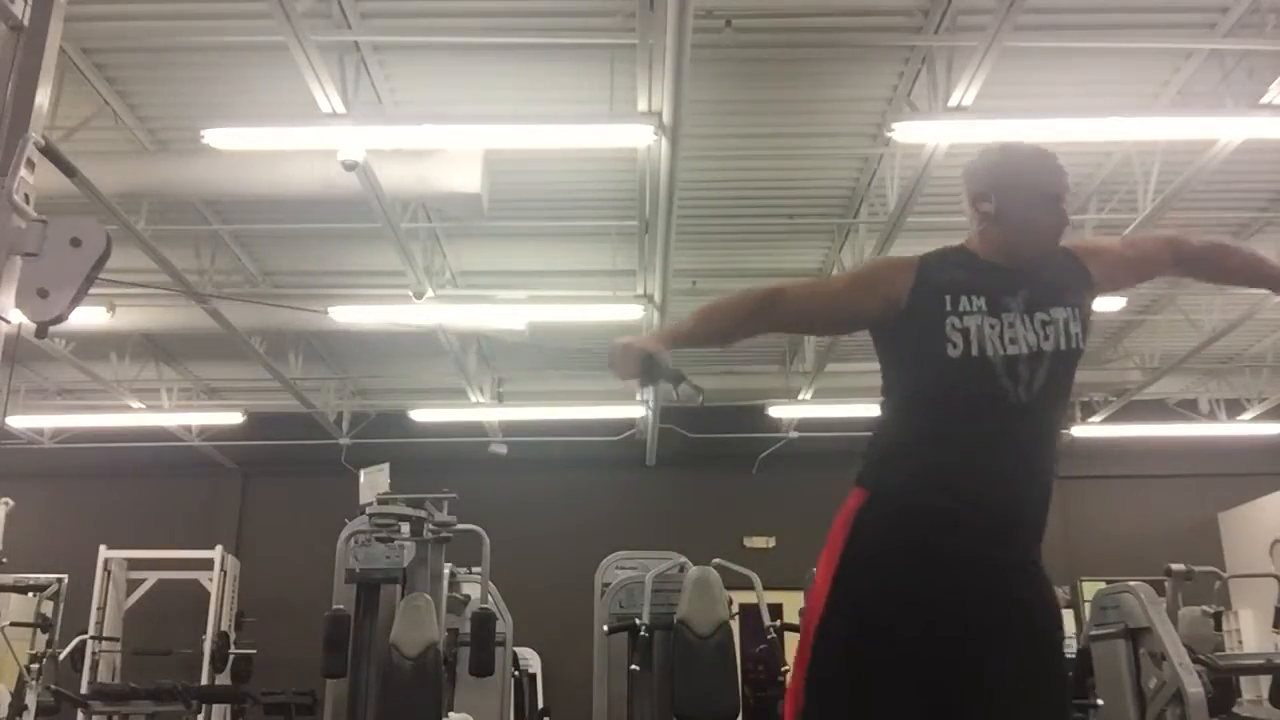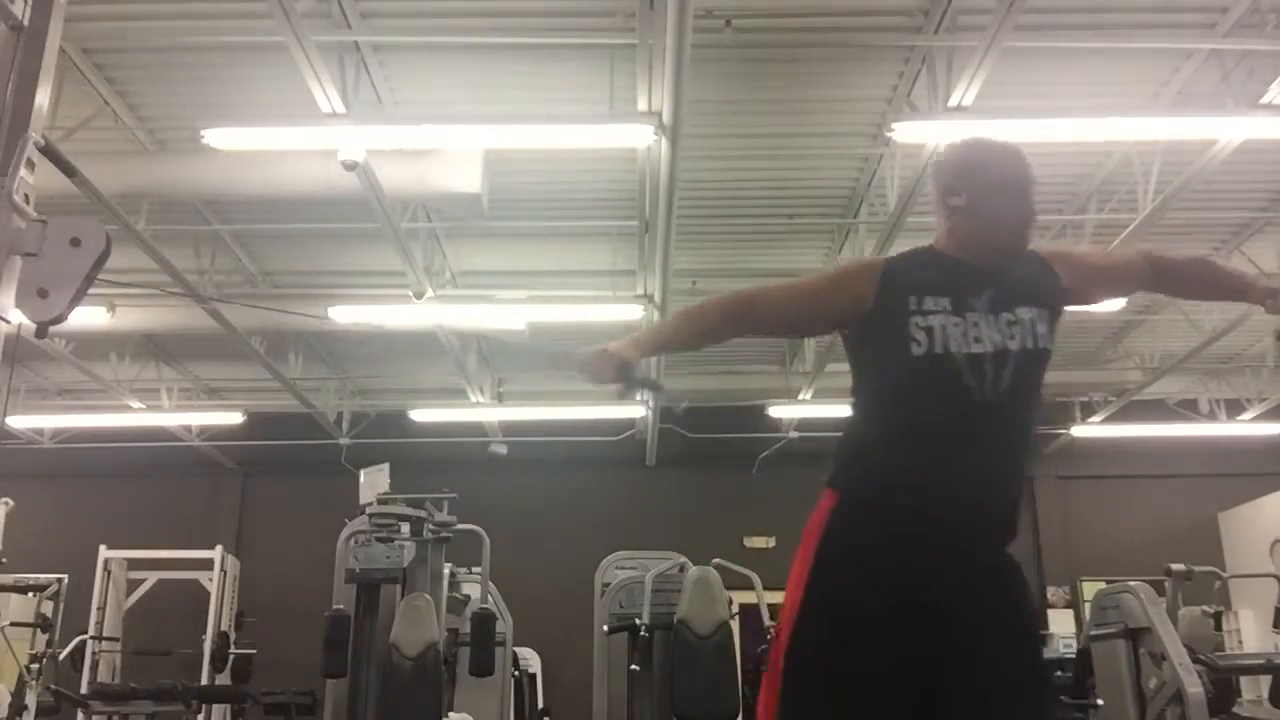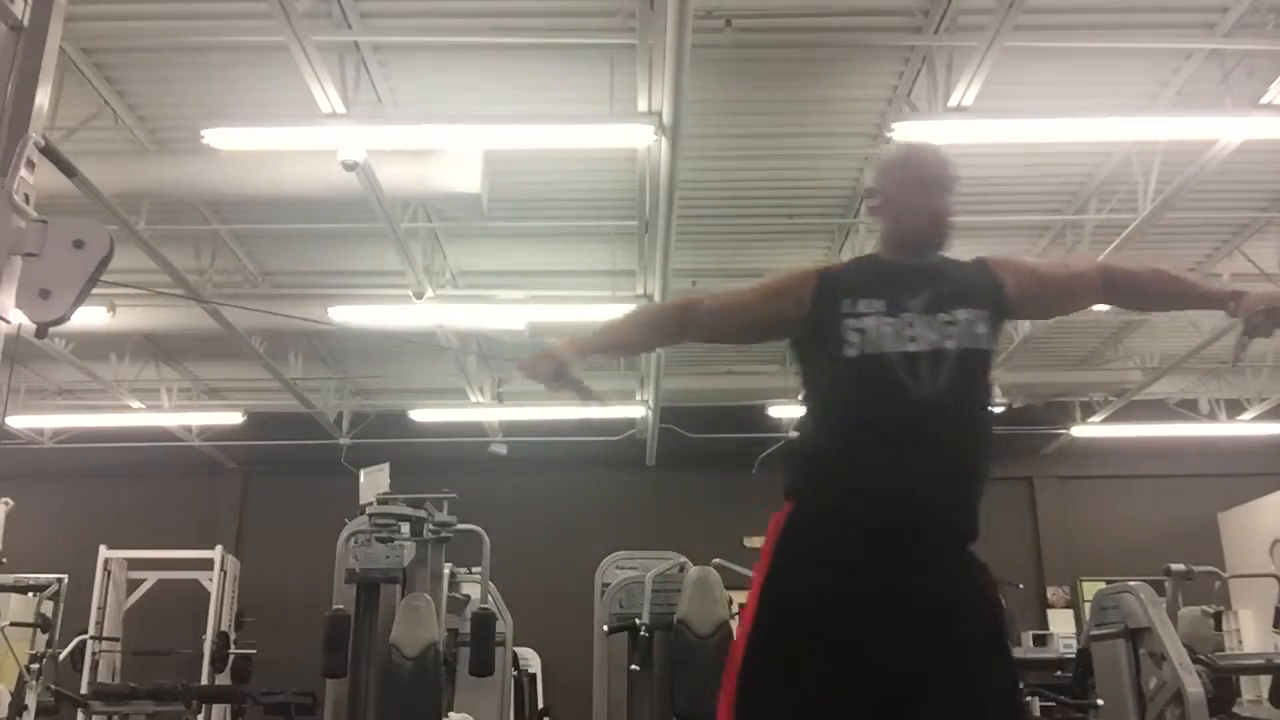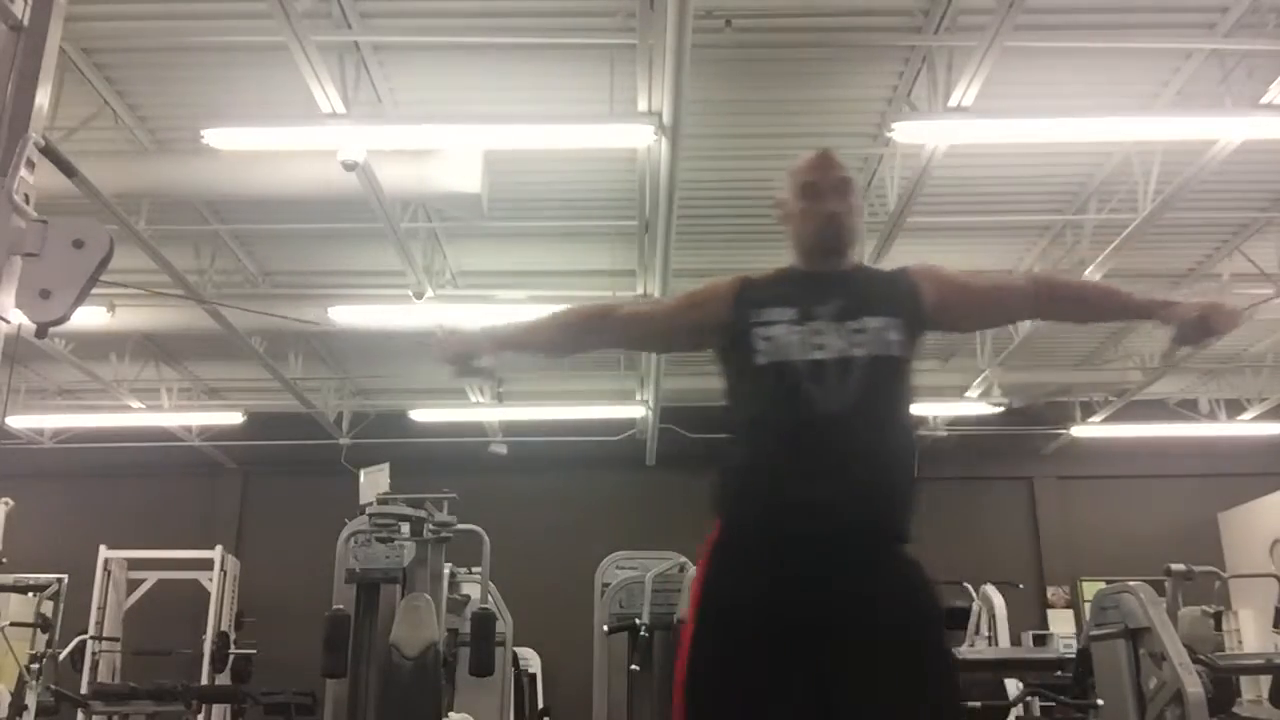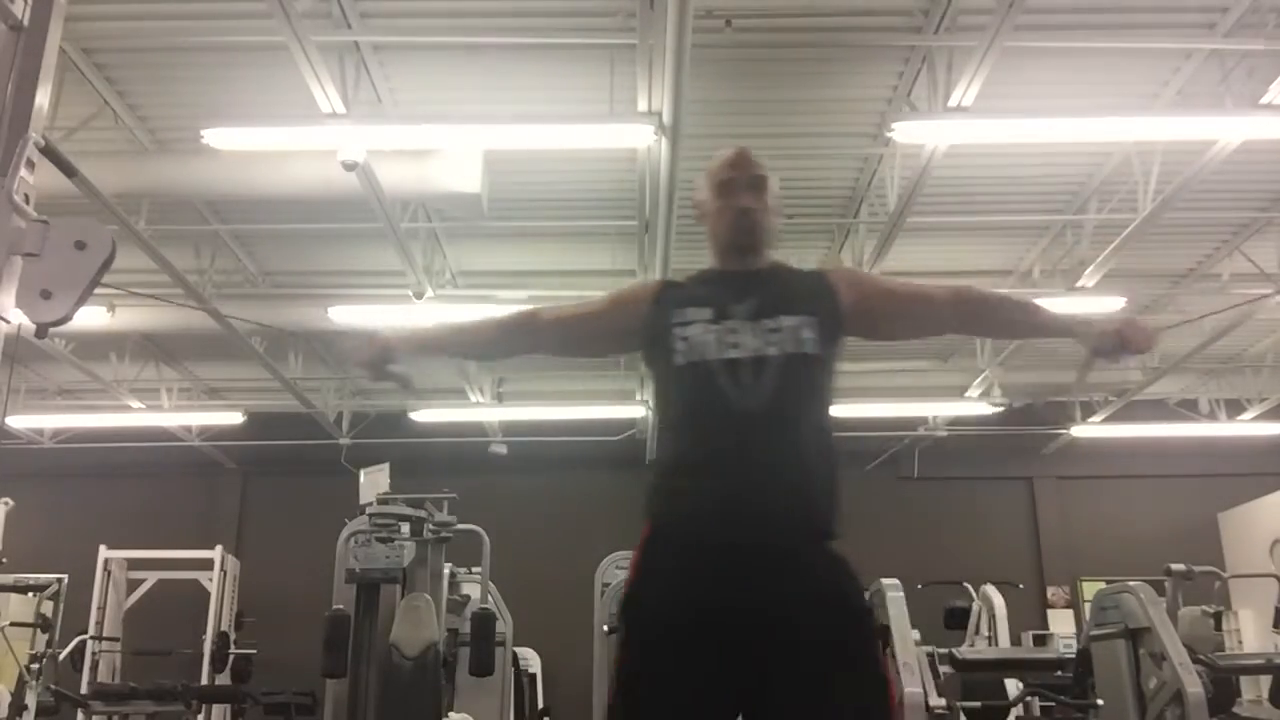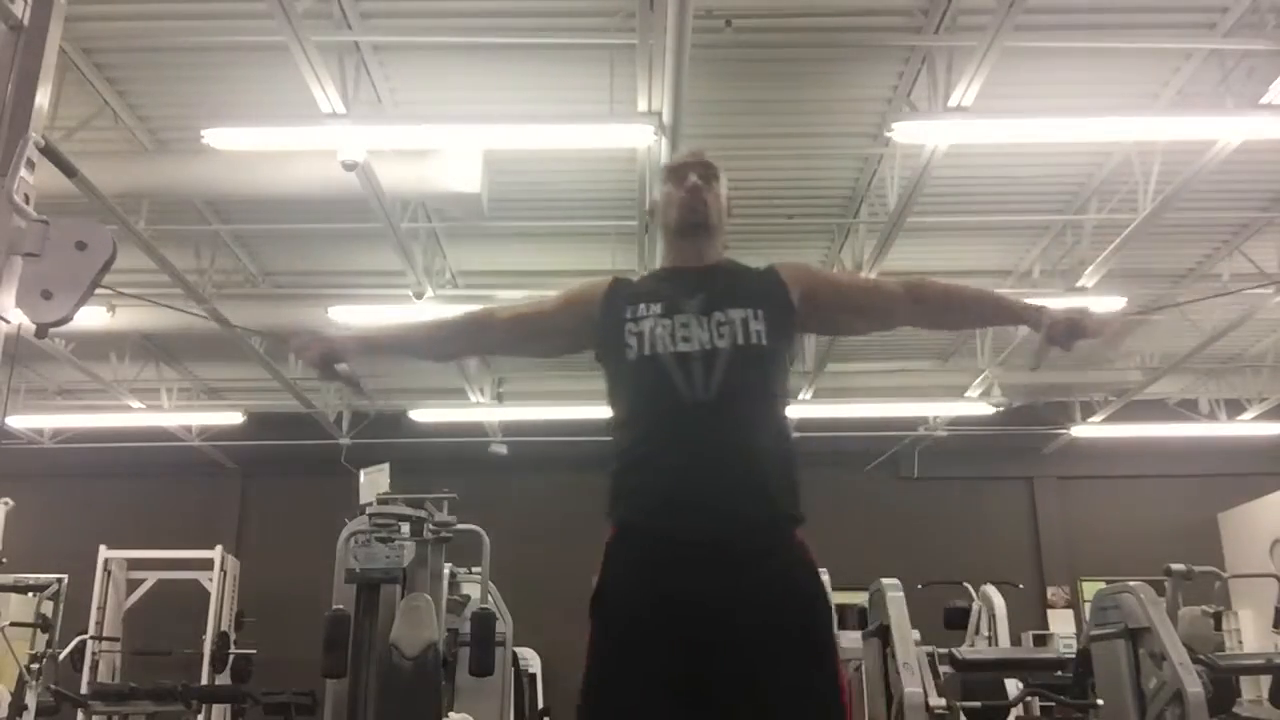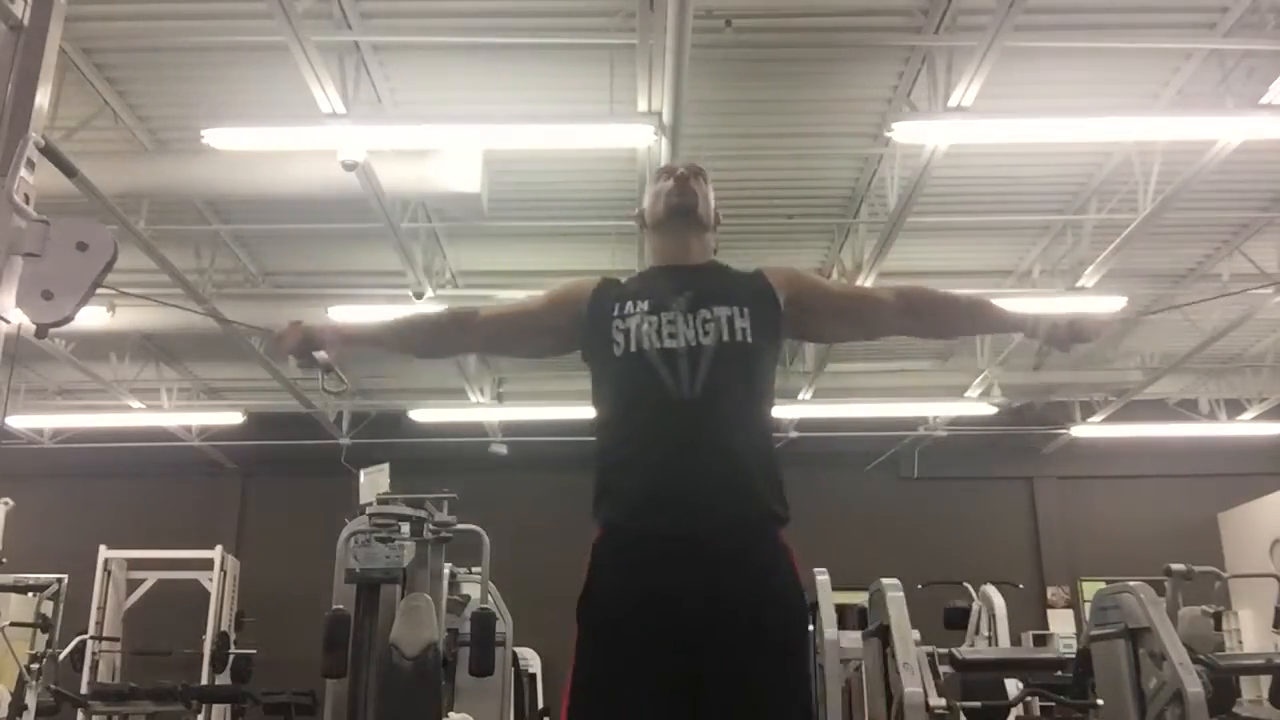
dt=0.2s
person 1, frame 1
left shoulder: (1074, 272)
right shoulder: (907, 283)
left elbow: (1178, 252)
right elbow: (777, 304)
right wrist: (661, 338)
left hip: (1005, 557)
right hip: (893, 543)
person 1, frame 2
left shoulder: (1046, 277)
right shoulder: (878, 285)
left elbow: (1154, 268)
right elbow: (748, 308)
right wrist: (637, 346)
left hip: (979, 554)
right hip: (867, 544)
person 1, frame 3
left shoulder: (991, 283)
right shoulder: (819, 293)
left elbow: (1107, 280)
right elbow: (693, 314)
right wrist: (576, 347)
left hip: (939, 558)
right hip: (823, 552)
person 1, frame 4
left shoulder: (909, 293)
right shoulder: (738, 304)
left elbow: (1034, 292)
right elbow: (614, 321)
left wrist: (1165, 309)
right wrist: (492, 339)
left hip: (873, 566)
right hip: (756, 565)
person 1, frame 5
left shoulder: (828, 294)
right shoulder: (657, 307)
left elbow: (952, 306)
right elbow: (535, 327)
left wrist: (1083, 327)
right wrist: (414, 342)
left hip: (800, 565)
right hip: (685, 566)
person 1, frame 6
left shoulder: (782, 290)
right shoulder: (610, 305)
left elbow: (906, 297)
right elbow: (488, 327)
left wrist: (1034, 313)
right wrist: (361, 341)
left hip: (763, 559)
right hip: (649, 561)
person 1, frame 7
left shoulder: (770, 293)
right shoulder: (595, 304)
left elbow: (894, 307)
right elbow: (474, 325)
left wrist: (1025, 321)
right wrist: (345, 334)
left hip: (747, 559)
right hip: (634, 562)
